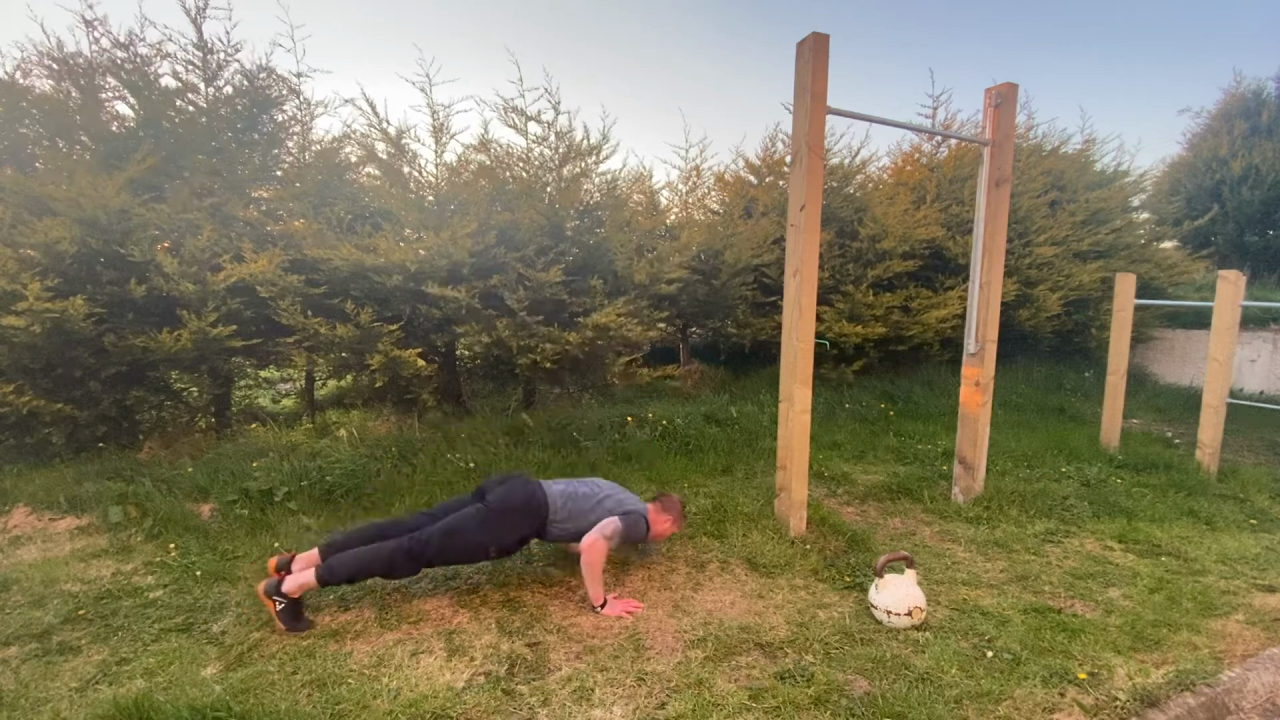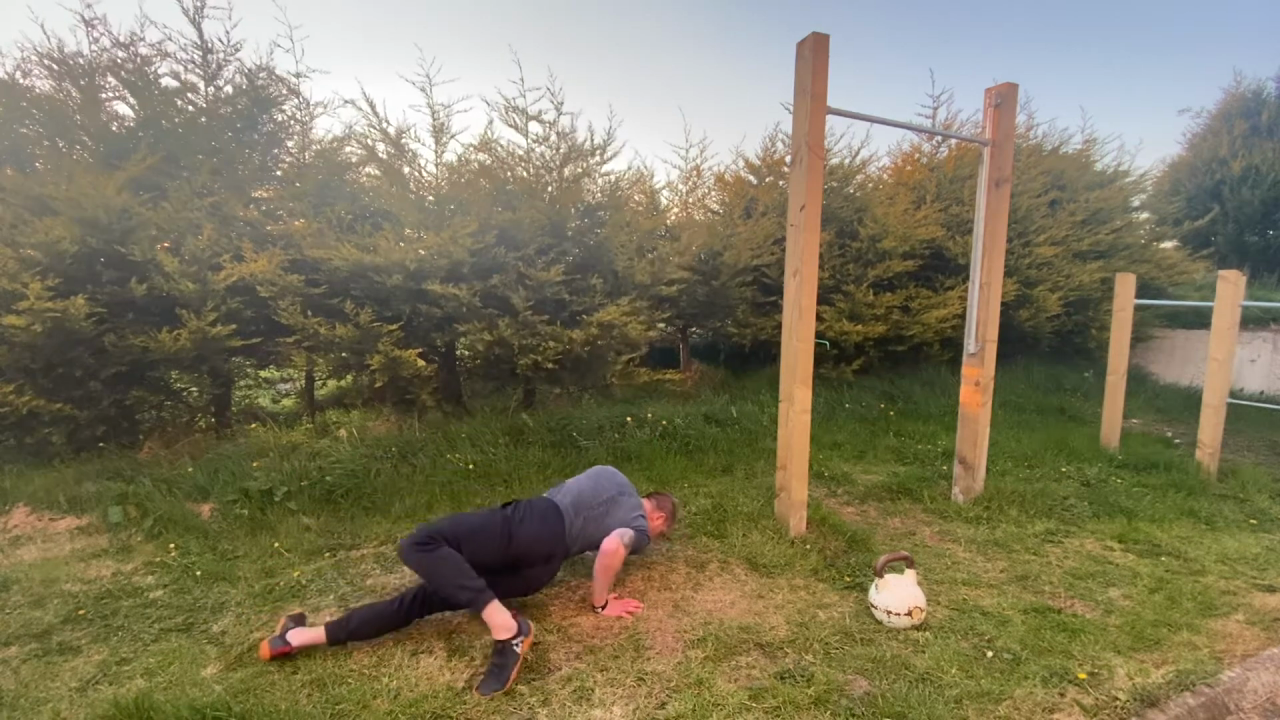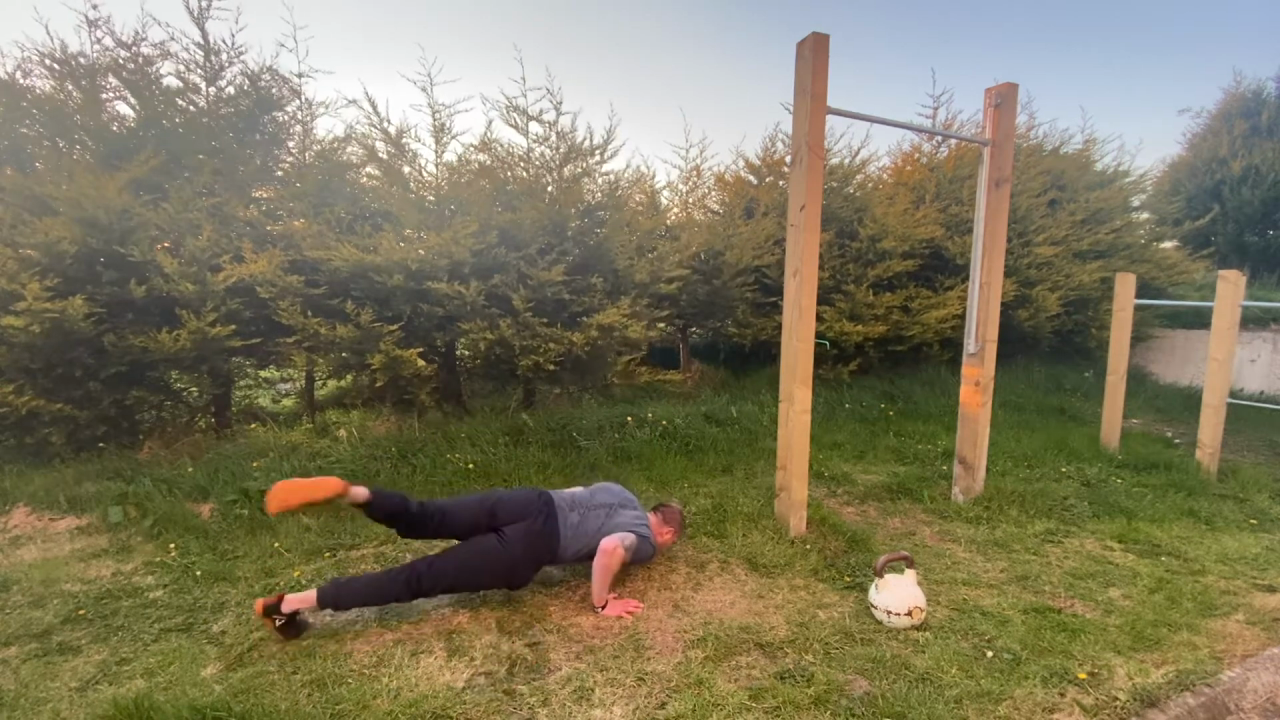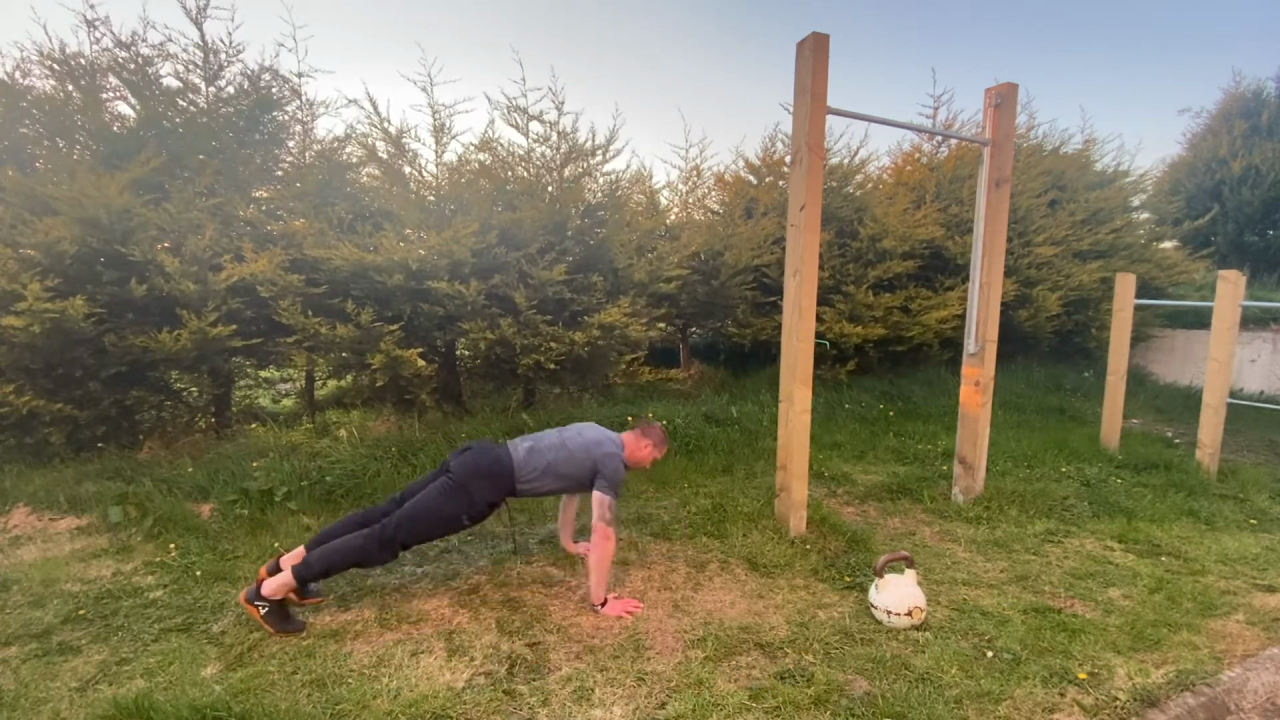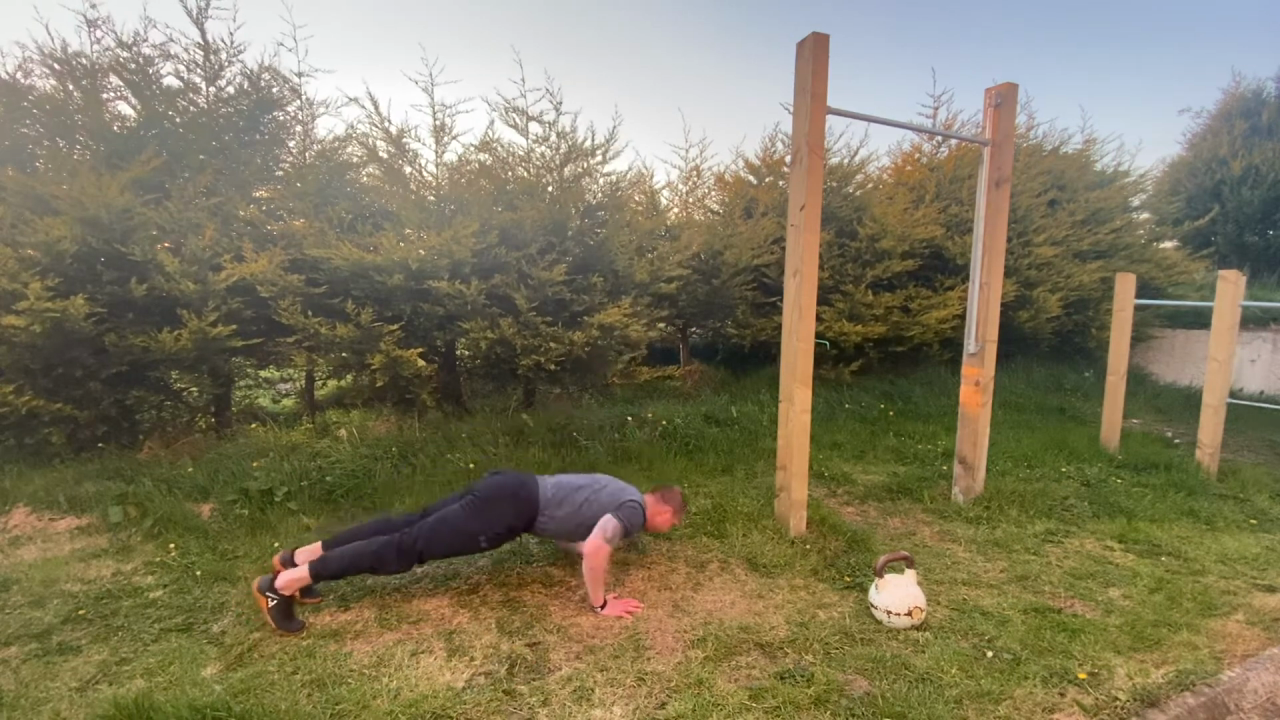
dt=1s
person 1, frame 1
left shoulder: (618, 496)
right shoulder: (636, 519)
right elbow: (592, 546)
left wrist: (567, 543)
right wrist: (600, 602)
left hip: (516, 487)
right hip: (518, 513)
left knee: (411, 528)
right knee: (416, 550)
left ankle: (296, 562)
right ankle: (290, 587)
person 1, frame 2
left shoulder: (609, 472)
right shoulder: (640, 531)
right elbow: (610, 548)
right wrist: (601, 603)
left hip: (536, 518)
right hip: (540, 565)
person 1, frame 3
left shoulder: (619, 492)
right shoulder: (645, 542)
right elbow: (611, 549)
right wrist: (602, 603)
left hip: (530, 503)
right hip: (527, 546)
left knee: (415, 515)
right knee: (419, 578)
left ankle: (352, 494)
right ankle: (291, 604)
person 1, frame 4
left shoulder: (598, 434)
right shoulder: (613, 462)
right elbow: (603, 534)
left wrist: (568, 542)
right wrist: (600, 601)
left hip: (482, 456)
right hip: (487, 481)
left knee: (388, 512)
right knee: (389, 536)
left ankle: (285, 563)
right ankle: (270, 590)
person 1, frame 5
left shoulder: (618, 490)
right shoulder: (633, 510)
right elbow: (596, 548)
left wrist: (575, 545)
right wrist: (600, 602)
left hip: (512, 485)
right hip: (512, 507)
left knee: (409, 525)
right knee: (407, 547)
left ankle: (298, 556)
right ankle: (283, 583)
